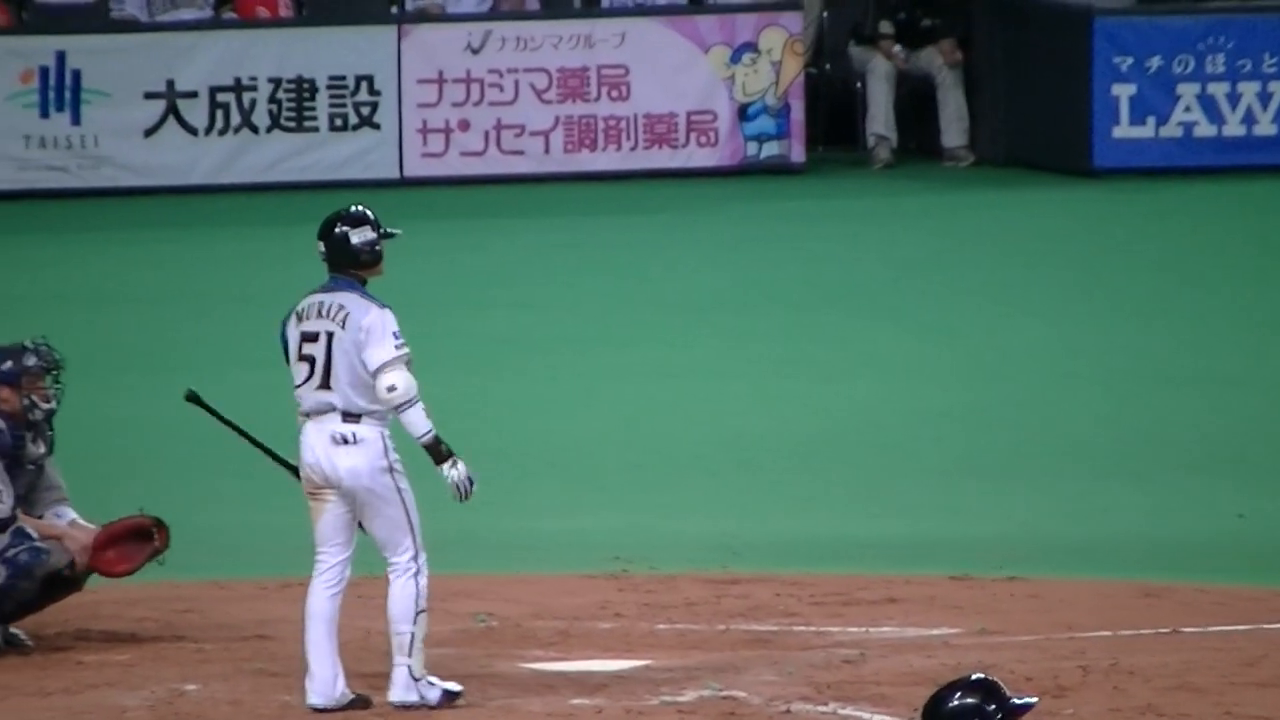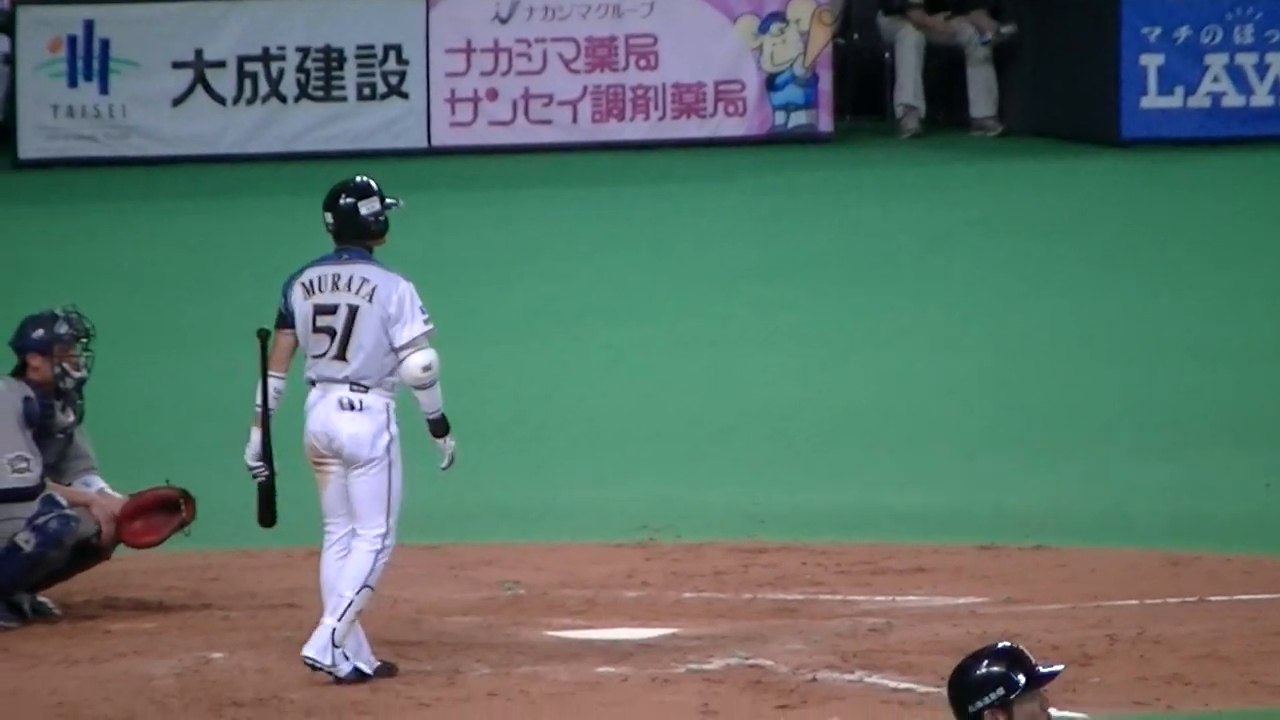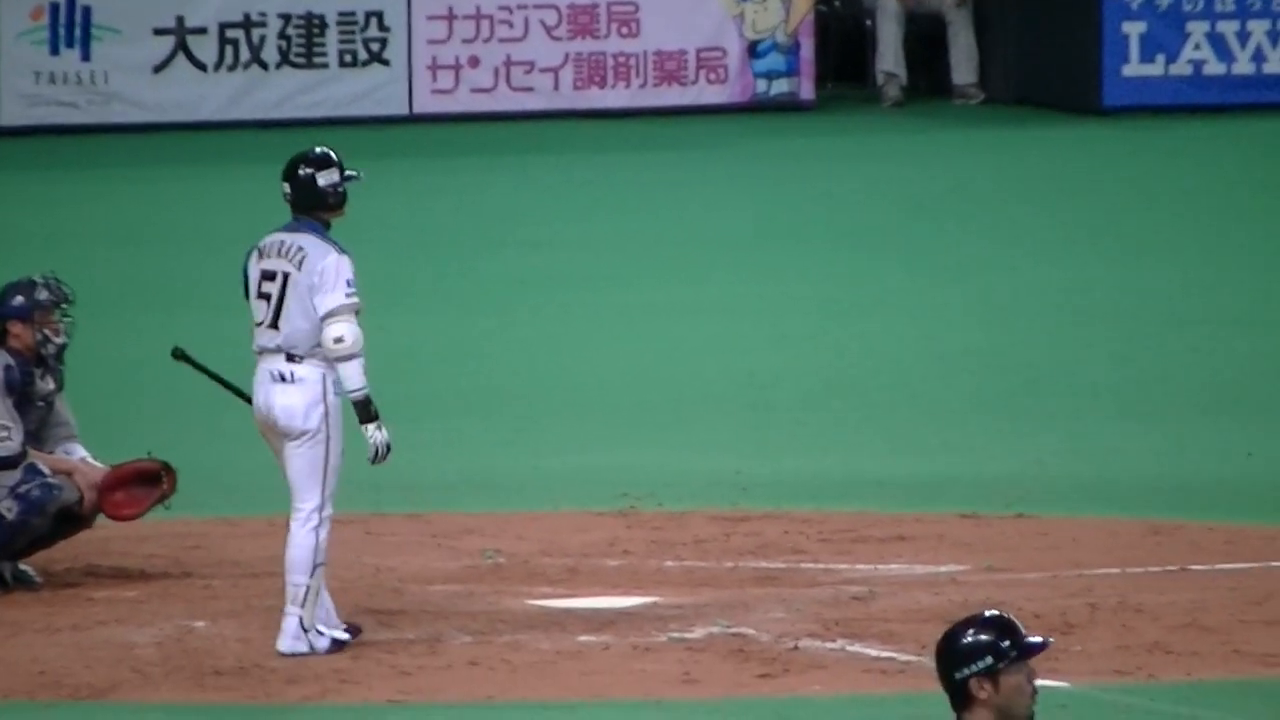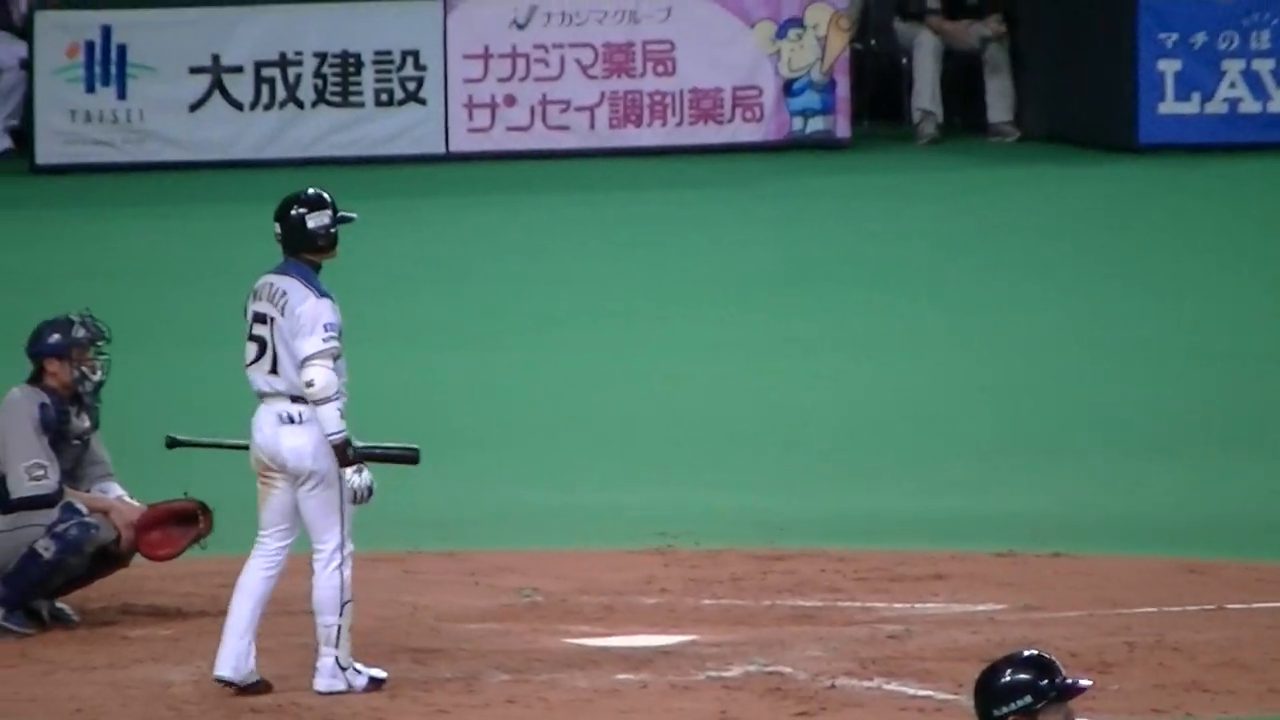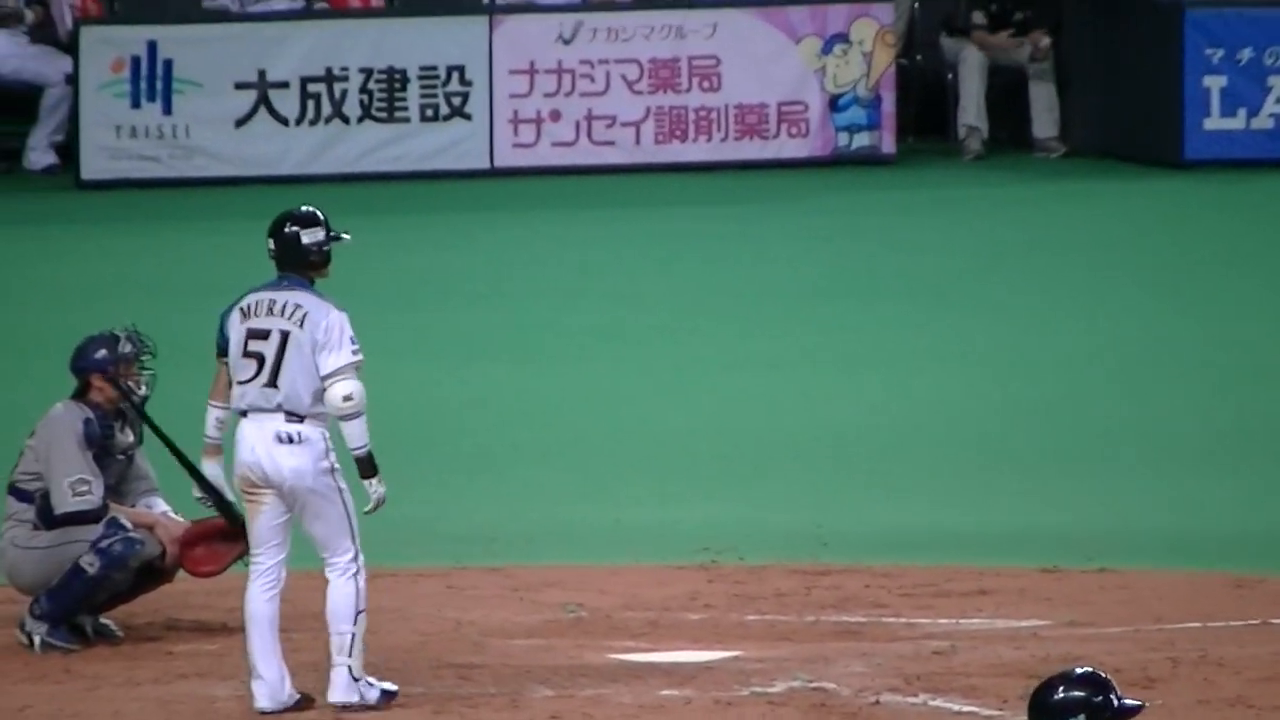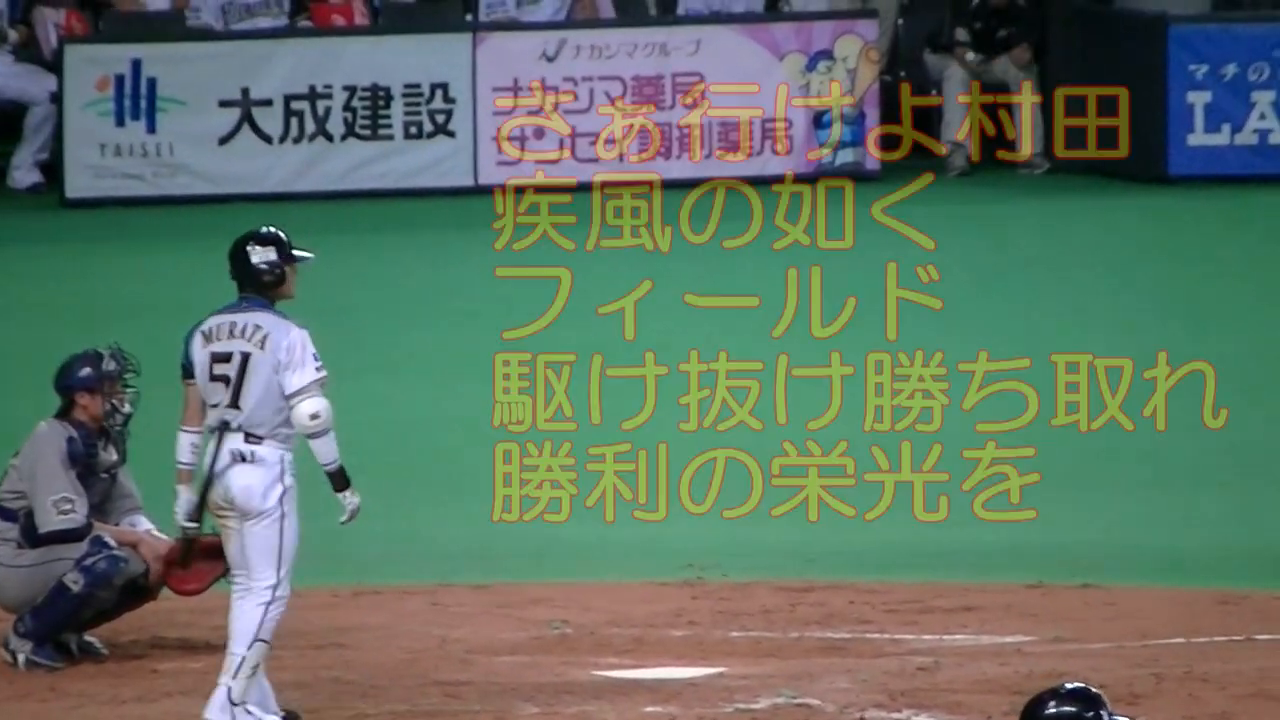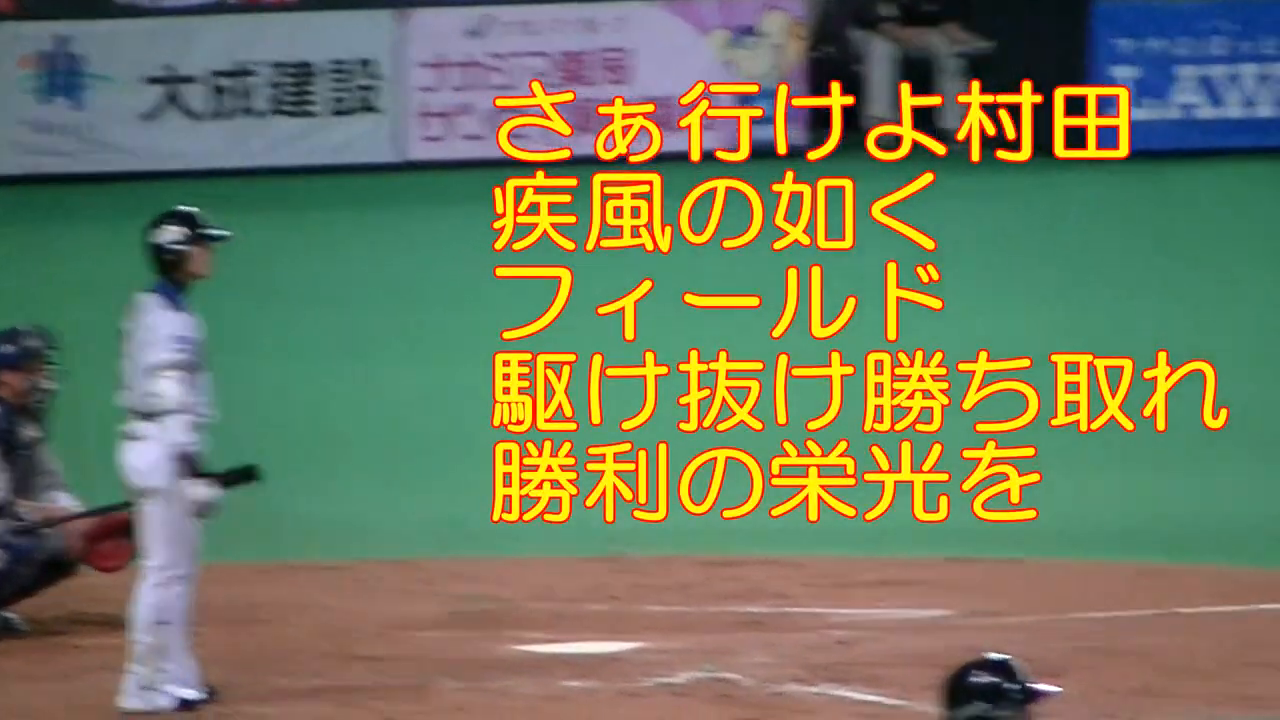
dt=0.5s
person 1, frame 1
left shoulder: (299, 312)
right shoulder: (371, 313)
right elbow: (398, 392)
right wrist: (444, 456)
left hip: (315, 443)
right hip: (363, 445)
left knee: (329, 567)
right knee: (406, 561)
left ankle: (324, 686)
right ankle: (409, 679)
person 1, frame 2
left shoulder: (301, 282)
right shoulder: (392, 286)
left elbow: (279, 360)
right elbow: (419, 368)
left wrist: (260, 430)
right wrist: (441, 428)
left hip: (319, 413)
right hip: (369, 417)
left knee: (338, 537)
right knee: (372, 539)
left ankle: (352, 655)
right ankle: (328, 644)
person 1, frame 3
left shoulder: (262, 249)
right shoulder: (328, 257)
left elbow: (258, 329)
right elbow: (341, 343)
right wrist: (369, 415)
left hip: (267, 385)
right hip: (309, 389)
left knee: (306, 508)
right knee: (311, 512)
left ankle: (318, 617)
right ankle: (298, 630)
person 1, frame 4
left shoulder: (261, 290)
right shoulder: (312, 301)
right elbow: (319, 388)
right wrist: (348, 456)
left hip: (265, 426)
right hip: (305, 432)
left knee: (269, 547)
right knee: (331, 552)
left ankle: (233, 661)
right ankle: (334, 667)
person 1, frame 5
left shoulder: (240, 309)
right shoulder: (325, 315)
left elbow: (222, 389)
right elbow: (346, 401)
left wrist: (210, 455)
right wrist: (370, 470)
left hip: (250, 443)
right hip: (302, 447)
left knee: (265, 568)
right knee: (344, 562)
left ankle: (270, 688)
right ankle: (347, 679)
person 1, frame 6
left shoulder: (204, 331)
right shoulder: (286, 335)
left elbow: (193, 416)
right elbow: (312, 419)
left wrist: (185, 485)
right wrist: (343, 484)
left hip: (221, 468)
right hip: (264, 469)
left knee: (247, 588)
right knee: (268, 592)
person 1, frame 7
left shoulder: (151, 307)
right shoulder: (169, 316)
right elbow: (170, 402)
right wrist: (196, 474)
left hip: (147, 446)
right hip: (163, 451)
left knee: (178, 568)
right knee: (163, 570)
left ankle: (175, 678)
right ankle: (141, 684)
person 2, frame 1
left shoulder: (34, 433)
left elbow: (52, 503)
left wrist: (94, 536)
right wrist: (61, 533)
left knee: (81, 550)
right knee: (30, 553)
person 2, frame 2
left shoulder: (64, 402)
left elbow: (81, 473)
left wrist: (116, 503)
right wrist: (90, 500)
left hip: (27, 514)
left knee: (107, 523)
right knee: (61, 521)
person 2, frame 3
left shoulder: (46, 370)
left elbow: (62, 440)
left wrist: (95, 471)
right wrist: (73, 468)
left knee: (90, 492)
right knee: (44, 488)
person 2, frame 4
left shoulder: (80, 409)
left elbow: (98, 478)
right elbow: (36, 492)
left wrist: (129, 508)
right wrist: (110, 506)
left hip: (41, 523)
left knee: (124, 532)
right knee: (81, 526)
left ankle: (36, 596)
person 2, frame 5
left shoulder: (123, 423)
right shoulder: (66, 420)
left elbow: (142, 493)
right elbow: (80, 508)
left wrist: (173, 524)
right wrist: (154, 521)
left hip: (82, 542)
right hip: (30, 549)
left knee: (167, 548)
right knee: (125, 540)
left ankle: (79, 612)
right ankle: (42, 617)
person 2, frame 6
left shoulder: (107, 442)
right shoulder: (50, 439)
left elbow: (127, 512)
right elbow: (65, 526)
left wrist: (160, 544)
right wrist: (138, 539)
left hip: (62, 559)
left knee: (149, 568)
right knee: (110, 560)
left ankle: (63, 630)
right ankle: (27, 636)
person 2, frame 7
left shoulder: (29, 418)
left elbow: (49, 488)
left wrist: (81, 520)
right wrist: (62, 517)
left knee: (72, 542)
right knee: (38, 541)
